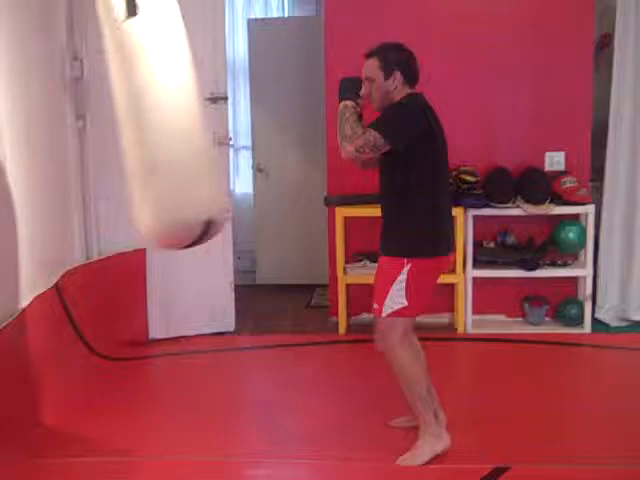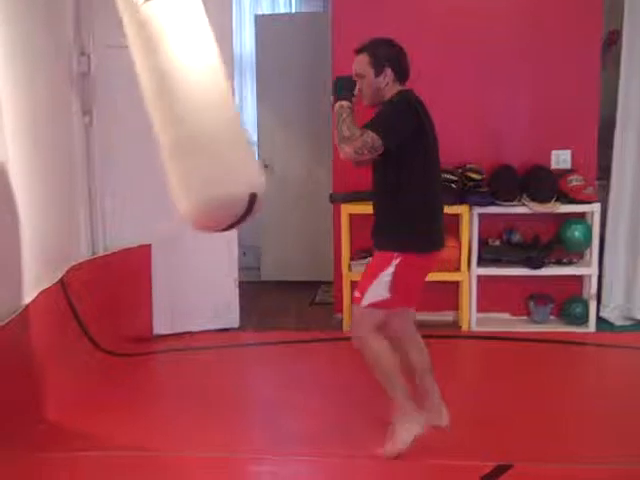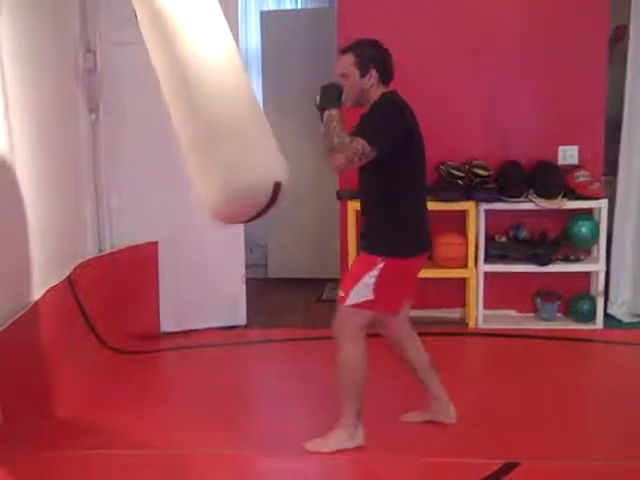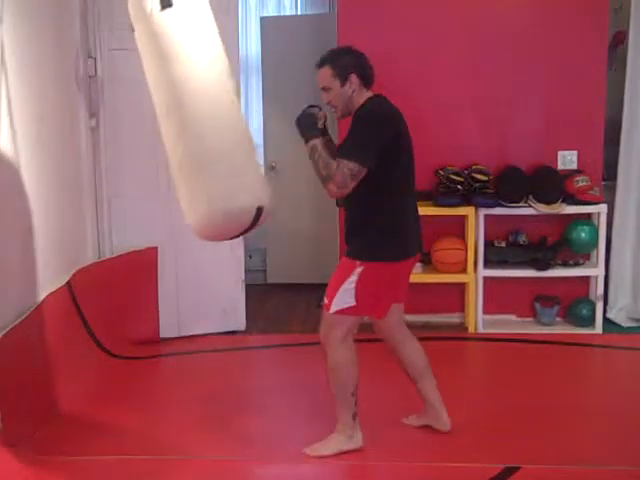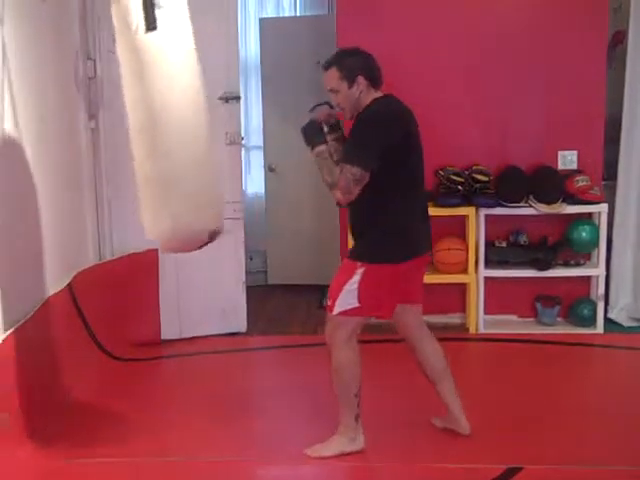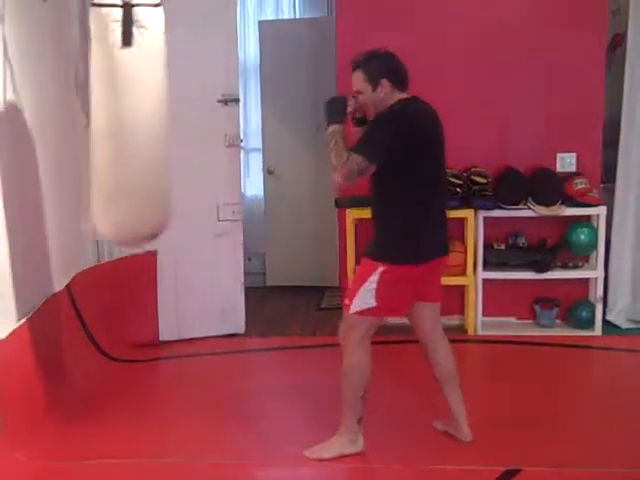
dt=0.2s
person 1, frame 1
left shoulder: (408, 111)
right shoulder: (410, 113)
left elbow: (352, 150)
right elbow: (369, 156)
left wrist: (347, 102)
right wrist: (354, 105)
left hip: (415, 246)
right hip: (413, 240)
left knee: (390, 336)
right knee: (399, 330)
left ankle: (432, 433)
right ankle: (431, 412)
person 1, frame 2
left shoulder: (400, 108)
right shoulder: (400, 110)
left elbow: (351, 152)
right elbow: (362, 152)
left wrist: (343, 103)
right wrist: (343, 108)
left hip: (406, 241)
right hip: (408, 237)
left knee: (363, 327)
right knee: (396, 324)
left ankle: (406, 416)
right ankle: (433, 407)
person 1, frame 3
left shoulder: (386, 112)
right shoulder: (387, 111)
left elbow: (343, 158)
right elbow: (353, 157)
left wrist: (329, 111)
right wrist: (334, 114)
left hip: (391, 244)
right hip: (400, 239)
left knee: (347, 328)
right knee: (394, 326)
left ankle: (349, 428)
right ankle: (440, 404)
person 1, frame 4
left shoulder: (370, 119)
right shoulder: (381, 112)
left elbow: (339, 184)
right elbow: (353, 168)
left wrist: (311, 138)
right wrist: (323, 135)
left hip: (375, 248)
right hip: (398, 242)
left knee: (334, 333)
right knee: (392, 328)
left ankle: (347, 431)
right ankle: (436, 410)
person 1, frame 5
left shoulder: (372, 121)
right shoulder: (395, 112)
left elbow: (344, 191)
left wrist: (318, 143)
right wrist: (338, 135)
left hip: (378, 250)
right hip: (411, 243)
left knee: (339, 333)
right knee: (414, 329)
left ankle: (349, 432)
right ankle: (456, 415)
person 1, frame 6
left shoulder: (394, 121)
right shoulder: (423, 115)
left elbow: (343, 175)
left wrist: (336, 124)
right wrist: (365, 123)
left hip: (396, 251)
right hip: (429, 245)
left knee: (353, 334)
right knee: (430, 331)
left ankle: (349, 435)
right ankle: (459, 421)
